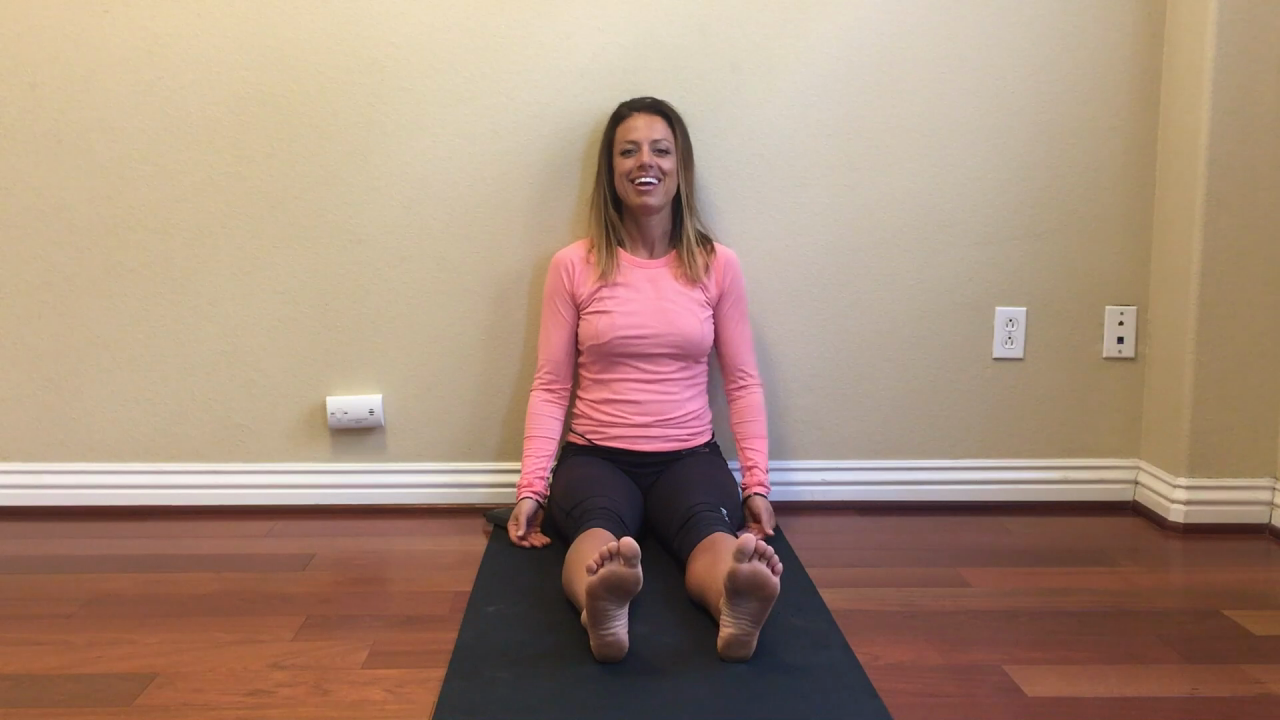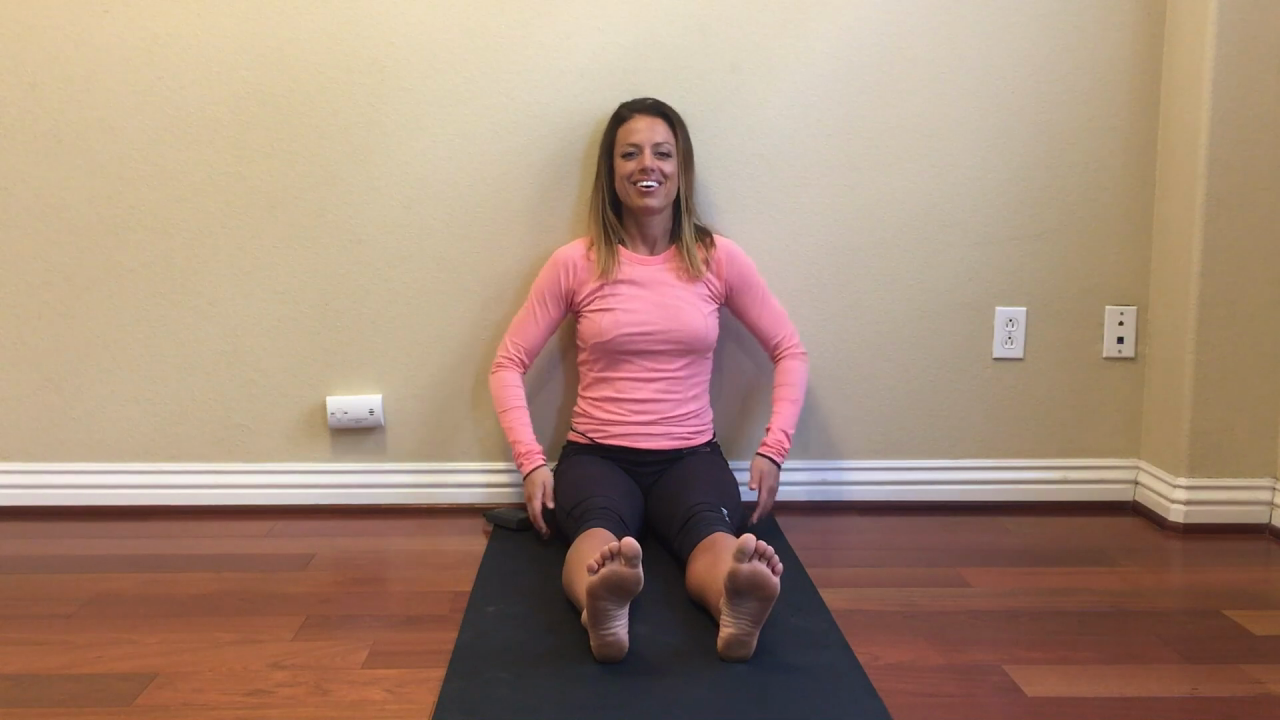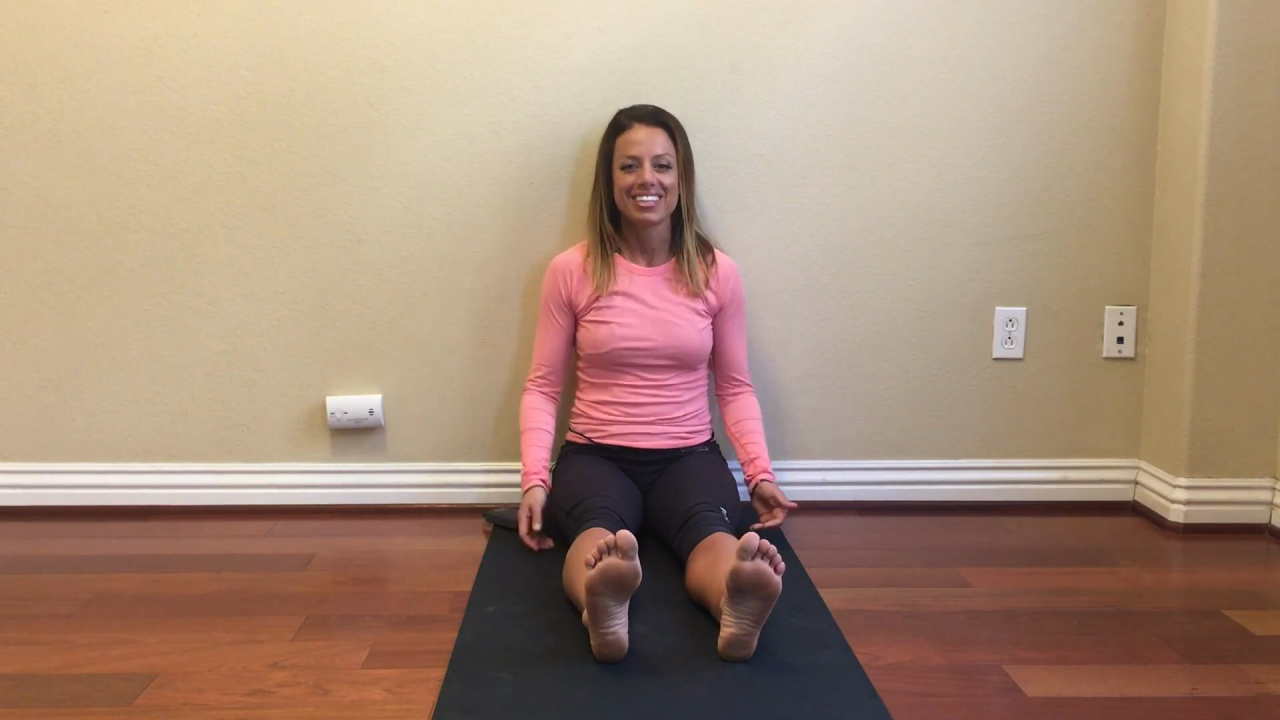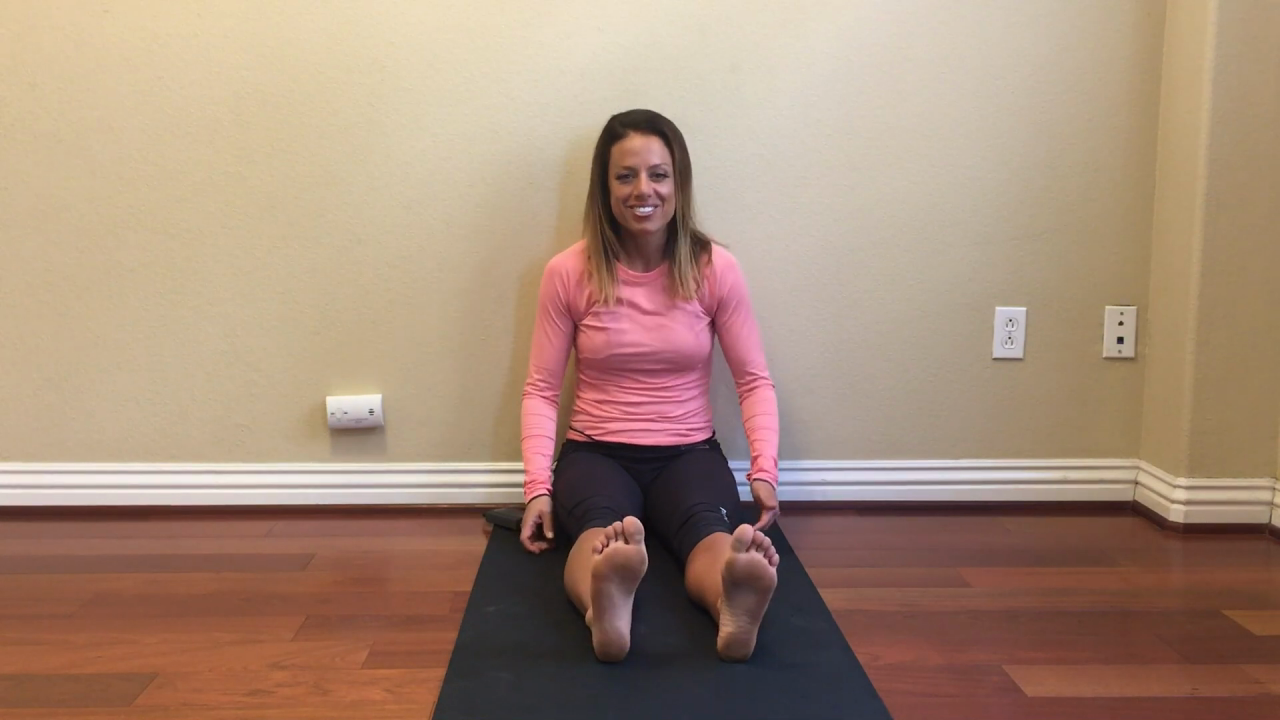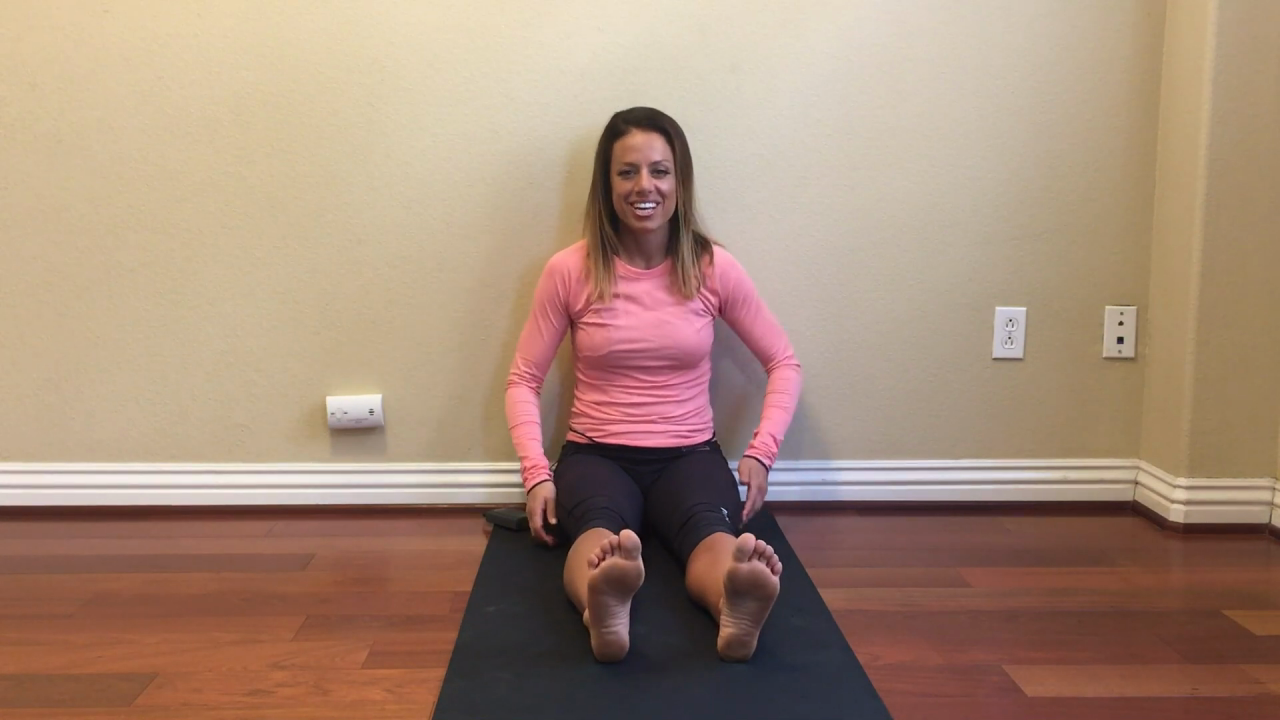
dt=0.3s
person 1, frame 1
left shoulder: (718, 265)
right shoulder: (573, 265)
left elbow: (743, 382)
right elbow: (550, 387)
left wrist: (757, 481)
right wrist: (532, 483)
left hip: (688, 455)
right hip: (596, 456)
left knee: (713, 533)
right knee: (597, 533)
left ankle: (737, 610)
right ankle: (602, 608)
person 1, frame 2
left shoulder: (720, 259)
right shoulder: (574, 263)
left elbow: (790, 352)
right elbow: (507, 364)
left wrist: (773, 450)
right wrist: (531, 461)
left hip: (691, 454)
right hip: (597, 454)
left knee: (713, 532)
right knee: (597, 532)
left ankle: (737, 609)
right ankle: (602, 608)
person 1, frame 3
left shoulder: (717, 271)
right shoulder: (571, 270)
left elbow: (734, 387)
right elbow: (541, 387)
left wrist: (761, 470)
right wrist: (535, 478)
left hip: (688, 455)
right hip: (596, 454)
left knee: (711, 532)
right knee: (597, 532)
left ankle: (737, 611)
right ankle: (603, 609)
person 1, frame 4
left shoulder: (715, 268)
right shoulder: (568, 272)
left elbow: (754, 380)
right elbow: (541, 390)
left wrist: (764, 469)
right wrist: (538, 485)
left hip: (689, 452)
right hip: (596, 451)
left knee: (710, 530)
right knee: (599, 532)
left ankle: (735, 610)
right ankle: (605, 609)
person 1, frame 5
left shoulder: (716, 268)
right shoulder: (568, 270)
left elbow: (784, 364)
right elbow: (522, 381)
left wrist: (760, 451)
right wrist: (536, 472)
left hip: (688, 454)
right hip: (596, 454)
left knee: (710, 531)
right knee: (597, 532)
left ankle: (735, 609)
right ankle: (602, 610)
